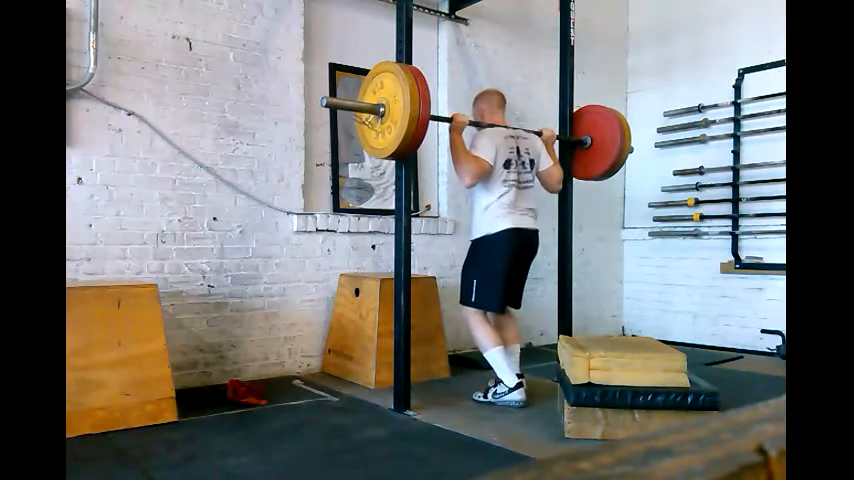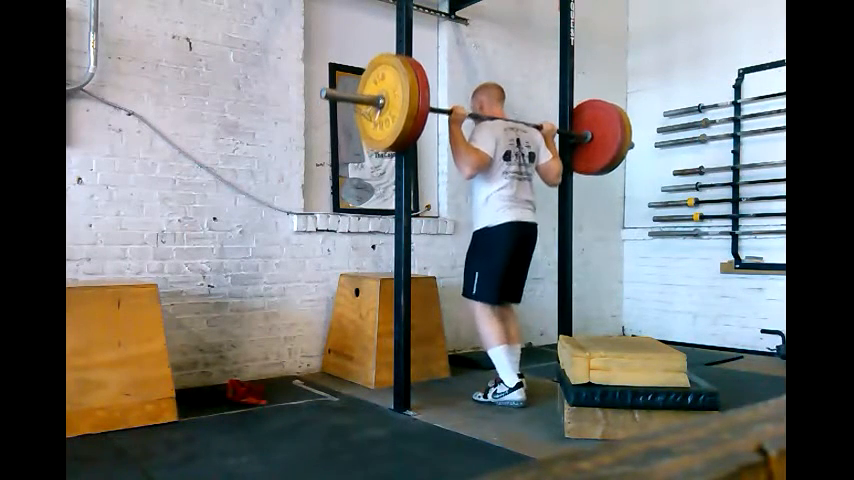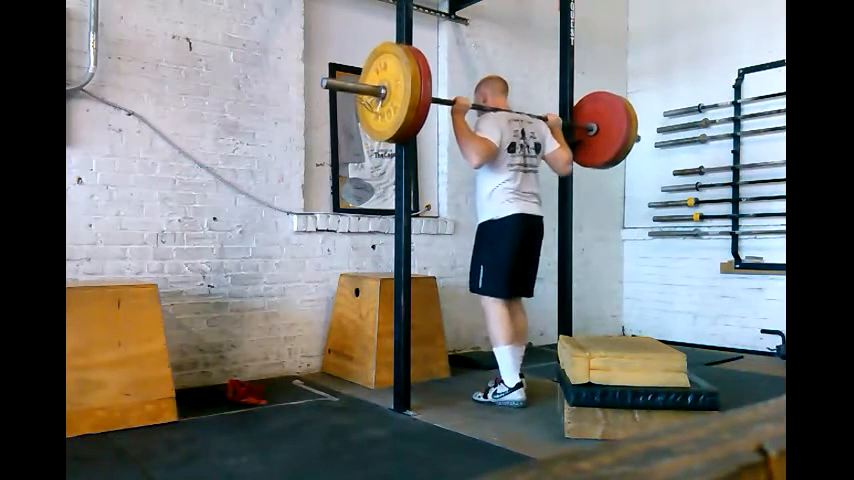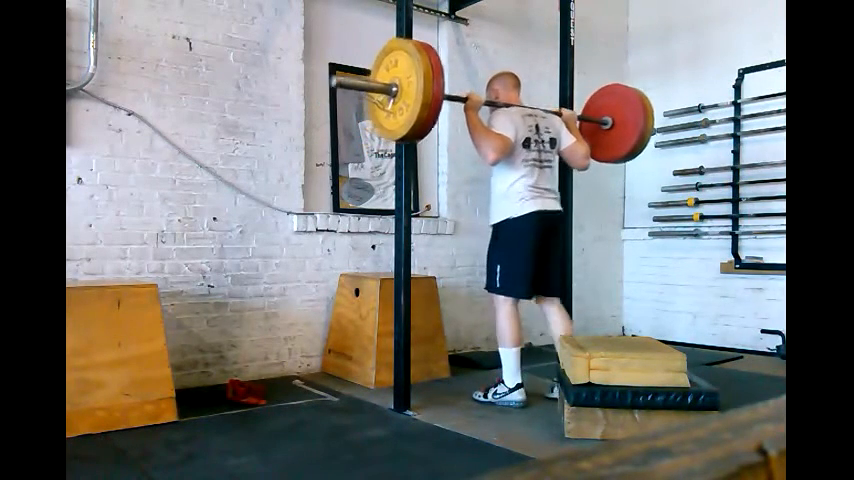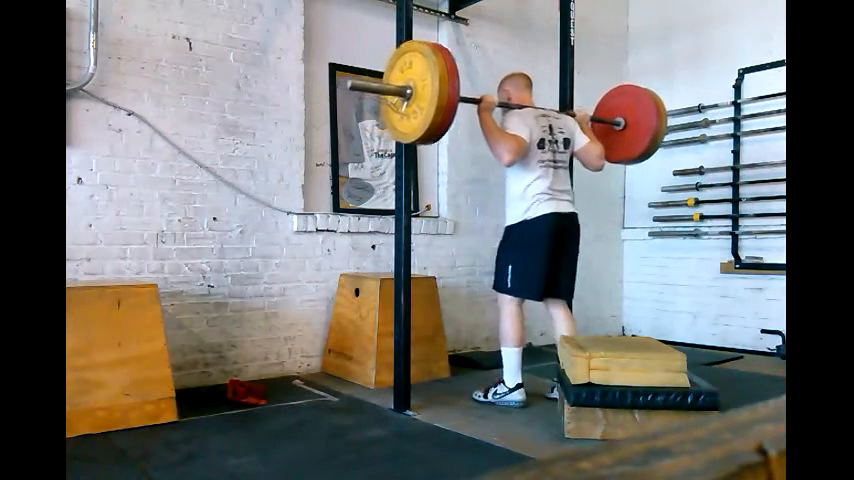
dt=0.4s
person 1, frame 1
left shoulder: (487, 137)
right shoulder: (531, 140)
left elbow: (469, 176)
right elbow: (555, 182)
left wrist: (455, 133)
right wrist: (549, 144)
left hip: (496, 236)
right hip: (526, 235)
left knee: (474, 312)
right knee: (499, 308)
left ankle: (510, 386)
right ankle: (513, 376)
person 1, frame 2
left shoulder: (487, 130)
right shoulder: (530, 133)
left elbow: (469, 168)
right elbow: (554, 176)
left wrist: (455, 124)
right wrist: (549, 138)
left hip: (497, 228)
right hip: (525, 227)
left knee: (481, 306)
right knee: (503, 305)
left ankle: (510, 385)
right ankle: (513, 376)
person 1, frame 3
left shoulder: (491, 121)
right shoulder: (536, 125)
left elbow: (476, 157)
right elbow: (564, 165)
left wrist: (458, 115)
right wrist: (556, 129)
left hip: (502, 219)
right hip: (531, 219)
left knee: (492, 300)
right knee: (513, 300)
left ankle: (510, 385)
right ankle: (512, 375)
person 1, frame 4
left shoulder: (504, 116)
right shoulder: (551, 120)
left elbow: (492, 153)
right elbow: (582, 159)
left wrist: (471, 111)
right wrist: (571, 123)
left hip: (518, 218)
right hip: (551, 216)
left knee: (505, 300)
right knee: (549, 299)
left ankle: (511, 386)
person 1, frame 5
left shoulder: (518, 117)
right shoulder: (565, 121)
left elbow: (508, 155)
right elbow: (597, 160)
left wrist: (485, 113)
right wrist: (585, 125)
left hip: (532, 220)
right hip: (565, 218)
left knee: (509, 300)
right knee: (557, 302)
left ankle: (511, 385)
